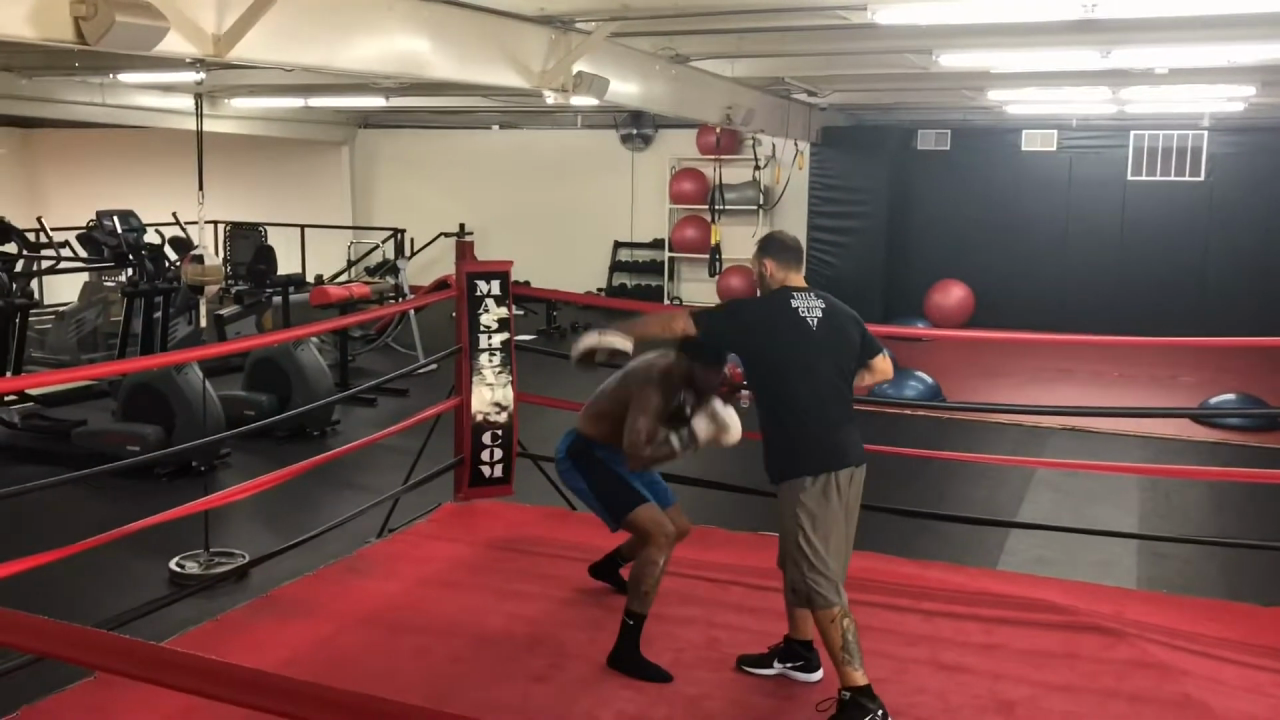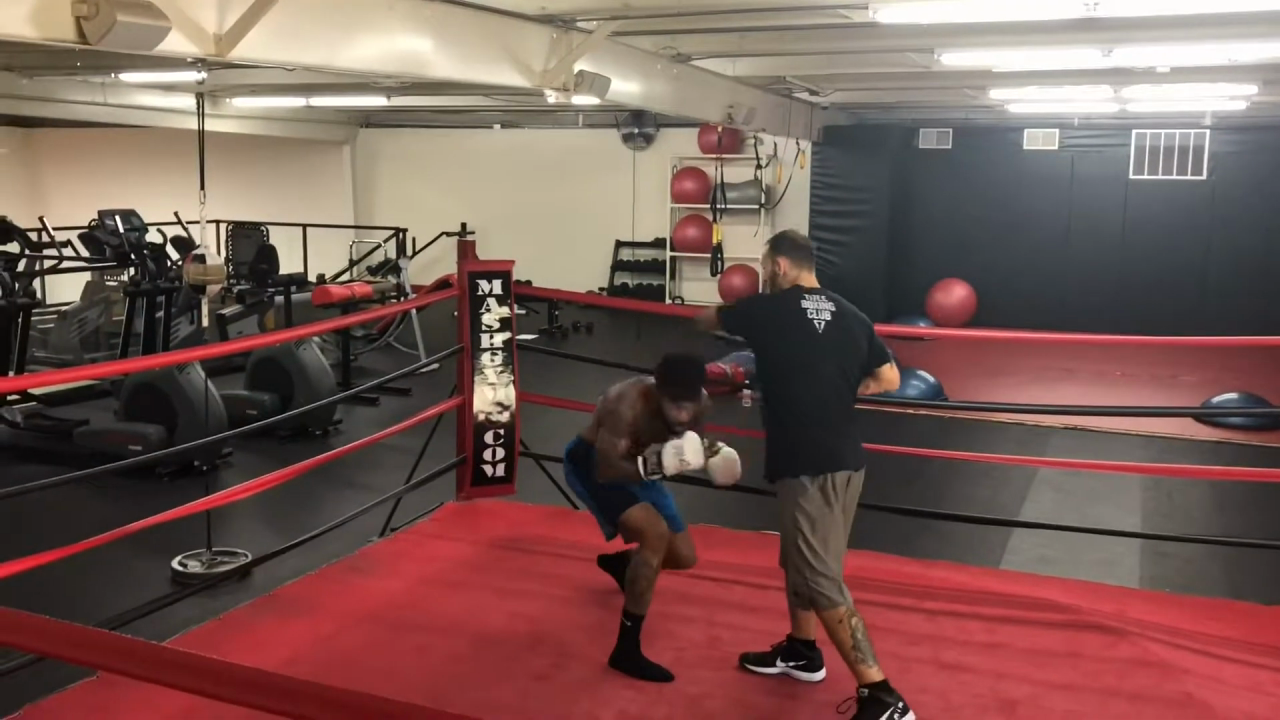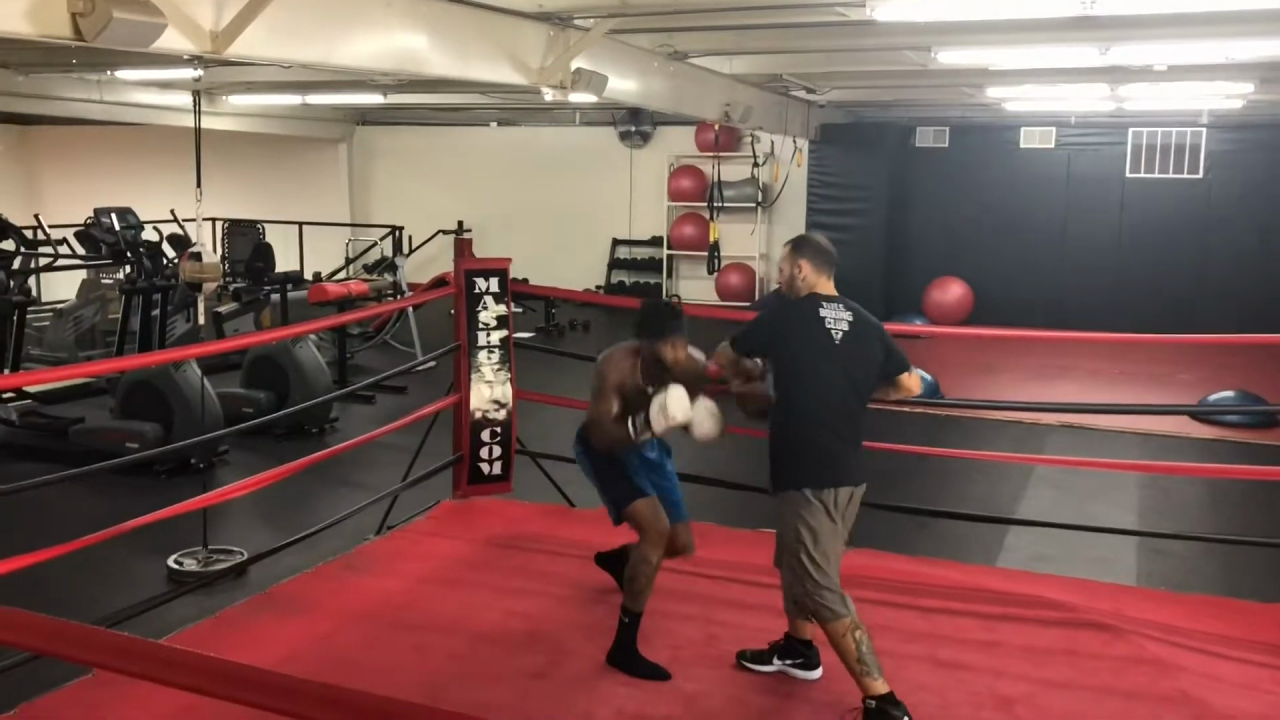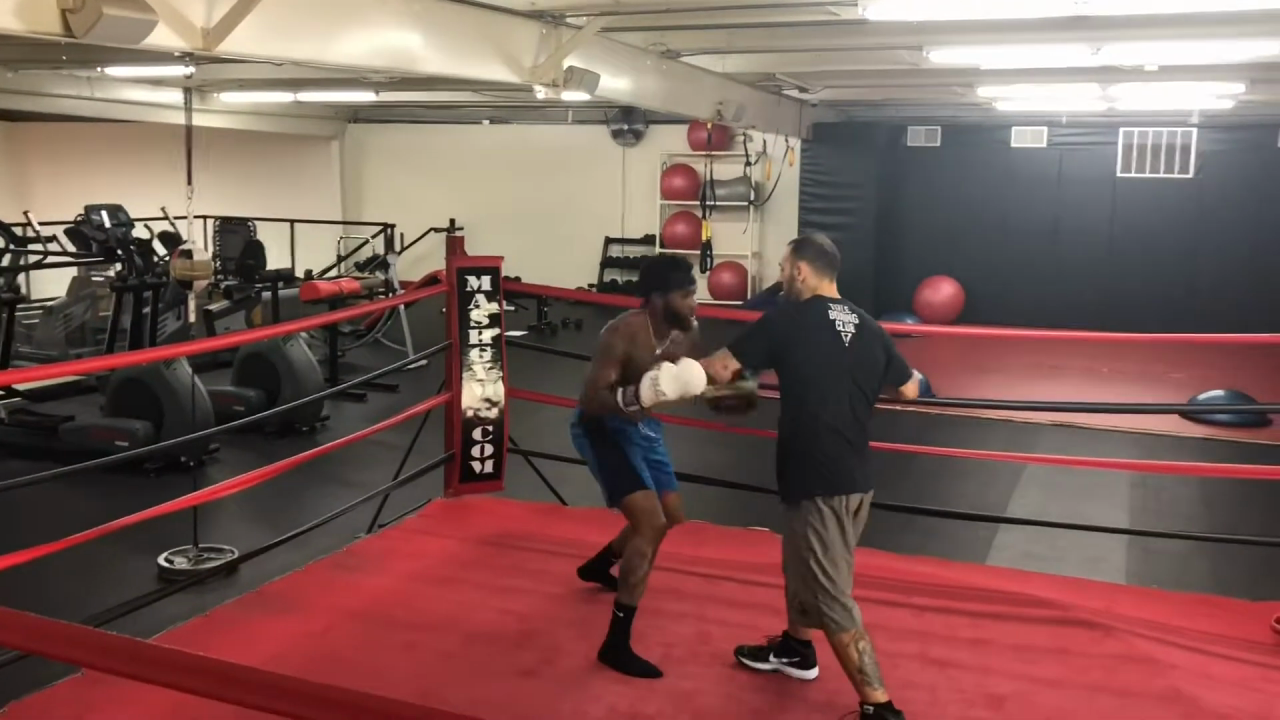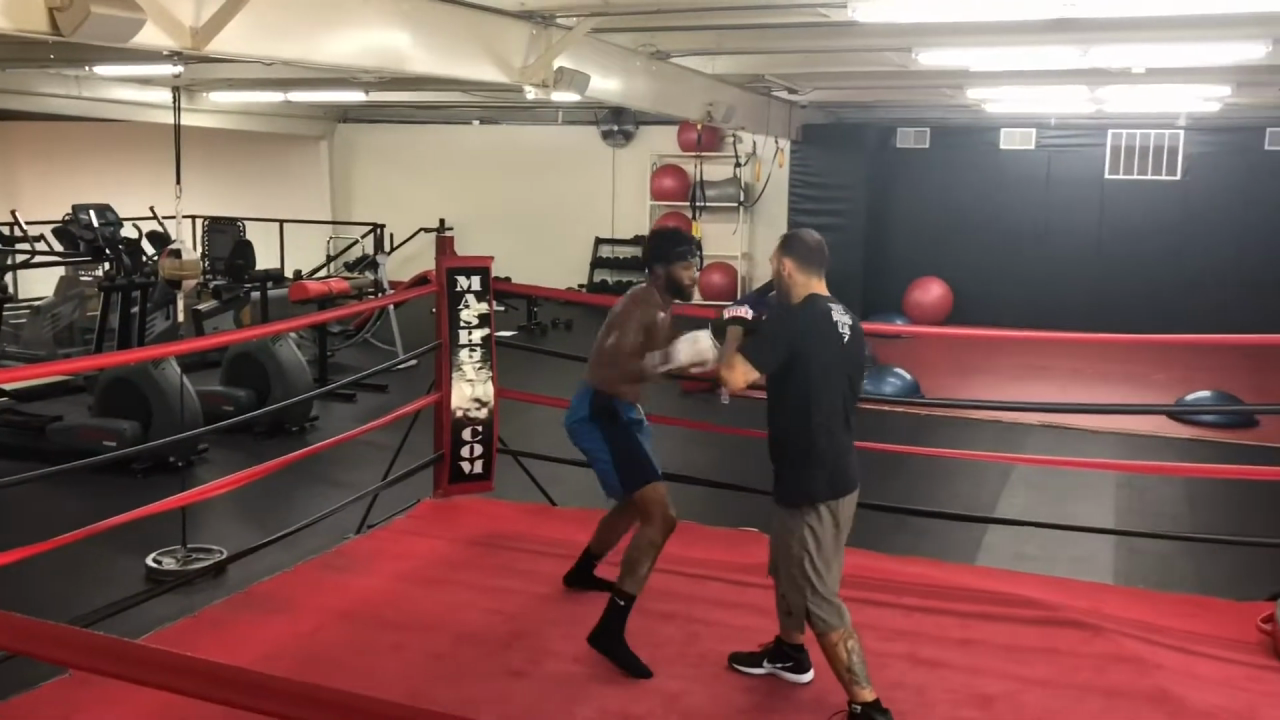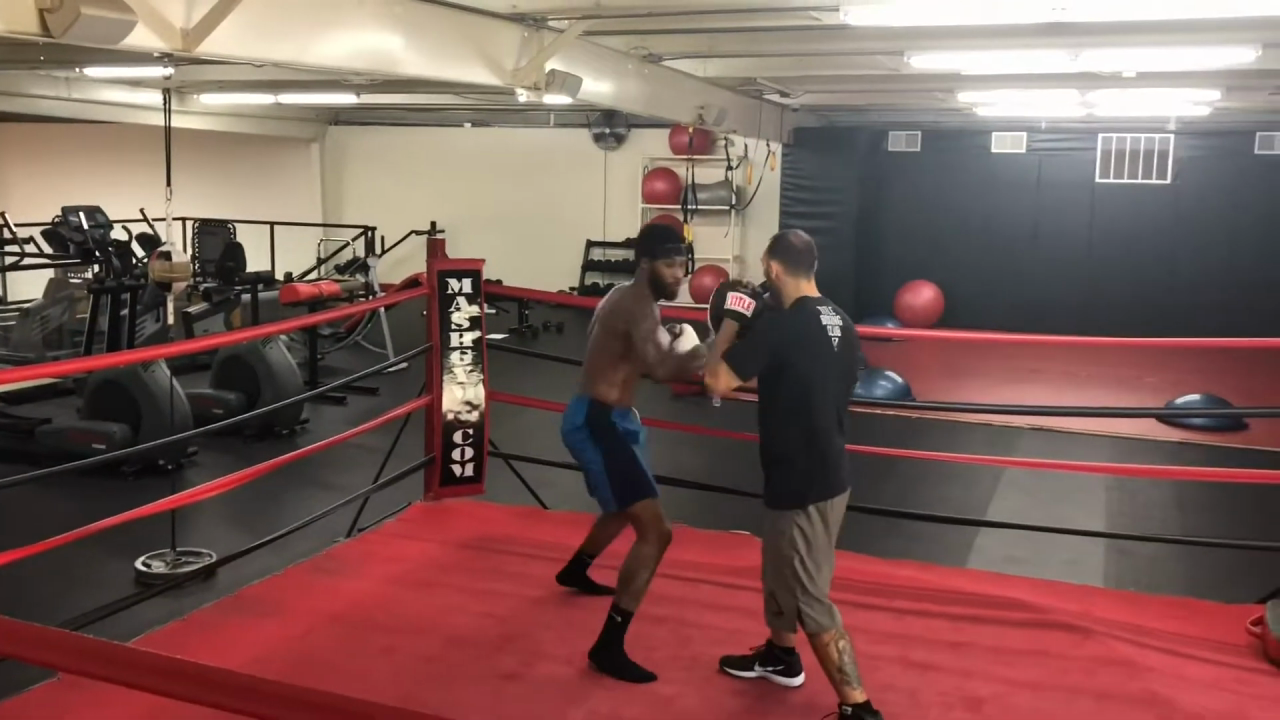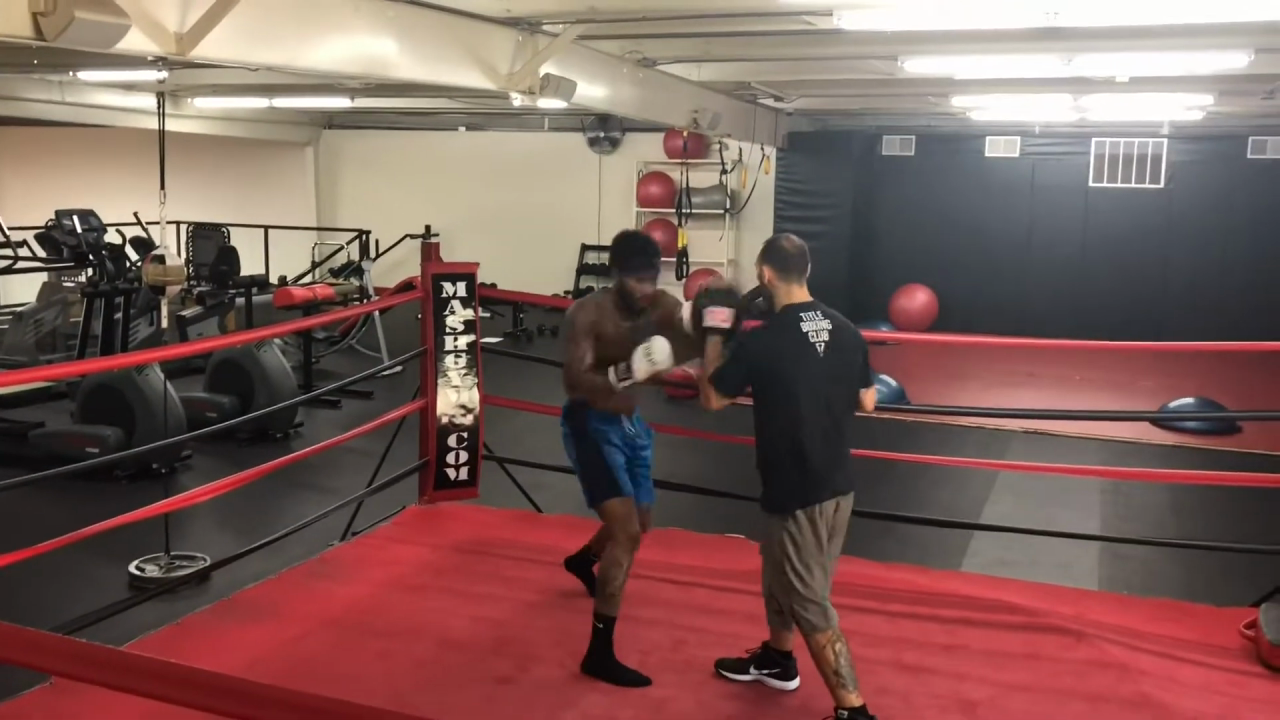
dt=0.2s
person 1, frame 1
left shoulder: (758, 314)
right shoulder: (841, 313)
left elbow: (678, 322)
right elbow: (882, 370)
left wrist: (615, 334)
left hip: (810, 465)
right hip: (847, 457)
left knee: (818, 578)
right knee: (799, 561)
right ankle: (799, 650)
person 1, frame 2
left shoulder: (768, 311)
right shoulder: (851, 316)
left elbow: (714, 316)
right elbow: (889, 379)
left wrist: (714, 311)
left hip: (806, 467)
right hip: (843, 461)
left knee: (817, 578)
right knee: (798, 561)
right ankle: (799, 649)
person 1, frame 3
left shoulder: (784, 318)
right shoulder: (867, 325)
left elbow: (725, 357)
right elbow: (910, 385)
left wrist: (743, 378)
left hip: (808, 476)
right hip: (847, 472)
left knee: (824, 590)
right knee: (797, 563)
right ankle: (797, 648)
person 1, frame 4
left shoulder: (788, 320)
right shoulder: (869, 329)
left elbow: (720, 368)
right elbow: (909, 390)
left hip: (817, 483)
right hip: (855, 477)
left knee: (830, 597)
right knee: (803, 567)
right ankle: (795, 648)
person 1, frame 5
left shoulder: (790, 320)
right shoulder: (847, 324)
left elbow: (733, 376)
left wrist: (736, 331)
left hip: (812, 483)
right hip: (836, 474)
left knee: (818, 596)
right knee: (789, 568)
right ankle: (789, 652)
person 1, frame 6
left shoulder: (778, 326)
right shoulder: (841, 325)
left elbow: (717, 381)
left wrist: (730, 320)
left hip: (802, 485)
right hip: (826, 475)
left knee: (808, 597)
right knee: (782, 574)
right ankle: (780, 656)
person 1, frame 7
left shoulder: (761, 341)
right shoulder: (845, 330)
left elbow: (711, 399)
right elbow: (866, 401)
left wrist: (714, 334)
left hip: (797, 490)
right hip: (836, 482)
left knee: (807, 599)
right knee: (783, 578)
right ankle: (776, 659)
person 2, frame 1
left shoulder: (679, 374)
right shoulder: (652, 382)
left elbow: (672, 422)
right elbow: (637, 456)
left wrist: (711, 420)
right wrist: (694, 434)
left hip: (617, 451)
right hip: (586, 455)
left knee: (678, 528)
right knee: (660, 534)
left ankle: (606, 566)
right ankle: (626, 652)
person 2, frame 2
left shoulder: (696, 402)
right shoulder: (628, 403)
left elbow: (688, 437)
right elbow: (606, 470)
left wrist: (710, 453)
right wrist: (660, 465)
left hip: (635, 466)
right hip: (592, 464)
left knee: (683, 556)
right knee: (655, 535)
left ankle: (618, 561)
right ankle: (627, 651)
person 2, frame 3
left shoulder: (694, 365)
right shoulder: (615, 365)
left elbow: (692, 408)
right elbow: (601, 436)
left wrist: (701, 417)
right wrist: (649, 423)
left hip: (650, 448)
right hip: (605, 447)
left knee: (682, 544)
right knee: (656, 530)
left ankle: (618, 558)
right ankle: (624, 647)
person 2, frame 4
left shoulder: (686, 331)
right shoulder: (622, 334)
left elbow: (683, 381)
right elbow: (591, 401)
left wrist: (691, 382)
right wrist: (639, 394)
left hip: (642, 425)
right hip: (604, 428)
left knee: (671, 515)
right knee: (651, 523)
left ankle: (600, 565)
right ankle: (616, 644)
person 2, frame 5
left shoulder: (657, 306)
right shoulder: (642, 306)
right elbow: (615, 369)
left wrist: (688, 352)
right wrist: (679, 356)
left hip: (615, 412)
right hip: (600, 414)
left knee: (637, 504)
right knee: (661, 517)
left ankle: (581, 571)
right ankle: (609, 630)
person 2, frame 6
left shoulder: (629, 299)
right shoulder: (638, 304)
right elbow: (660, 368)
left wrist: (679, 350)
right wrist: (712, 348)
left hip: (599, 419)
right hip: (598, 423)
left knee: (623, 508)
right knee: (656, 533)
left ankle: (574, 570)
right ankle: (609, 647)
person 2, frame 7
left shoulder: (664, 306)
right shoulder: (587, 312)
left elbow: (694, 352)
right elbow: (577, 384)
left wrist: (692, 340)
right wrist: (632, 369)
left hip: (629, 424)
right hip: (590, 425)
left knee: (638, 520)
right knee: (628, 533)
left ankle: (581, 561)
right ankle: (599, 655)
